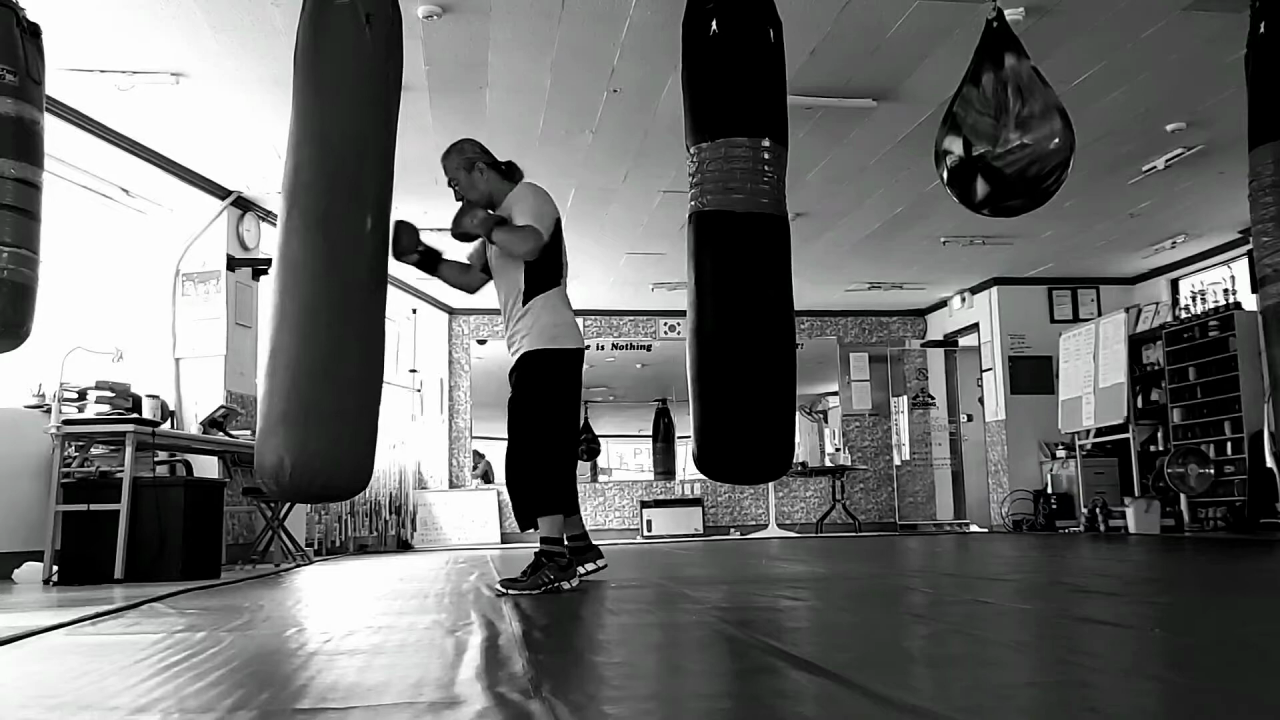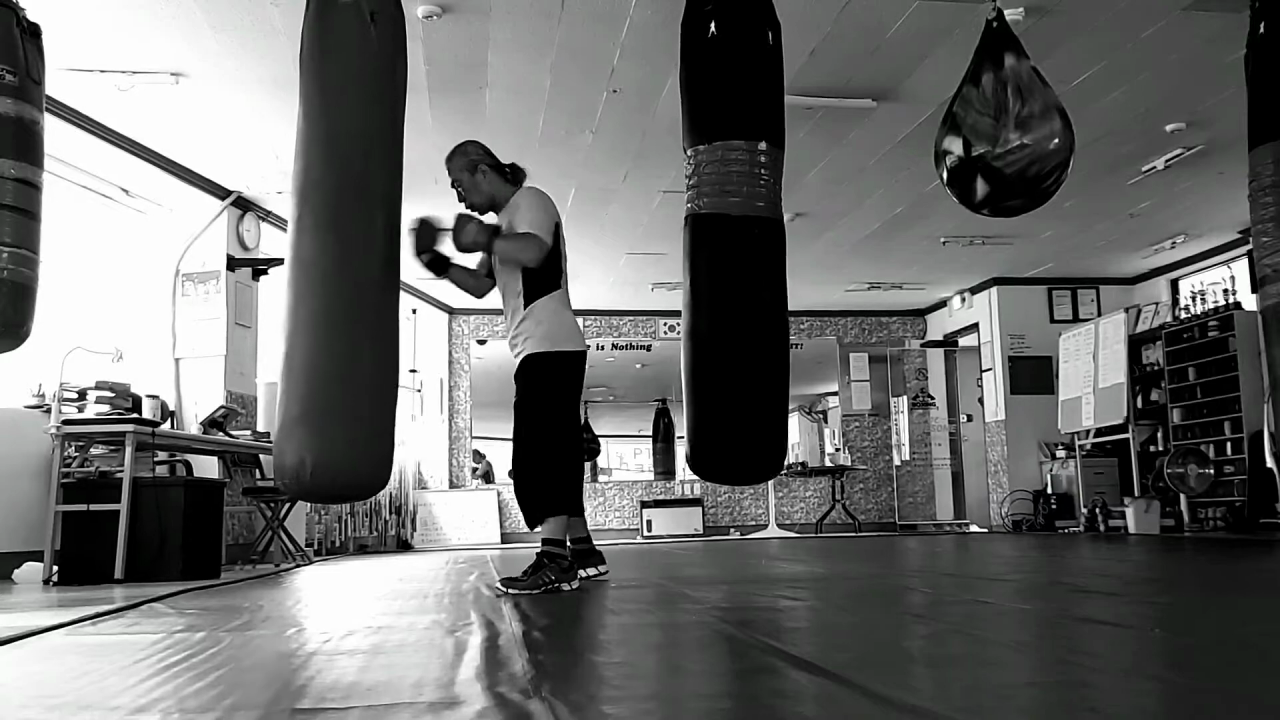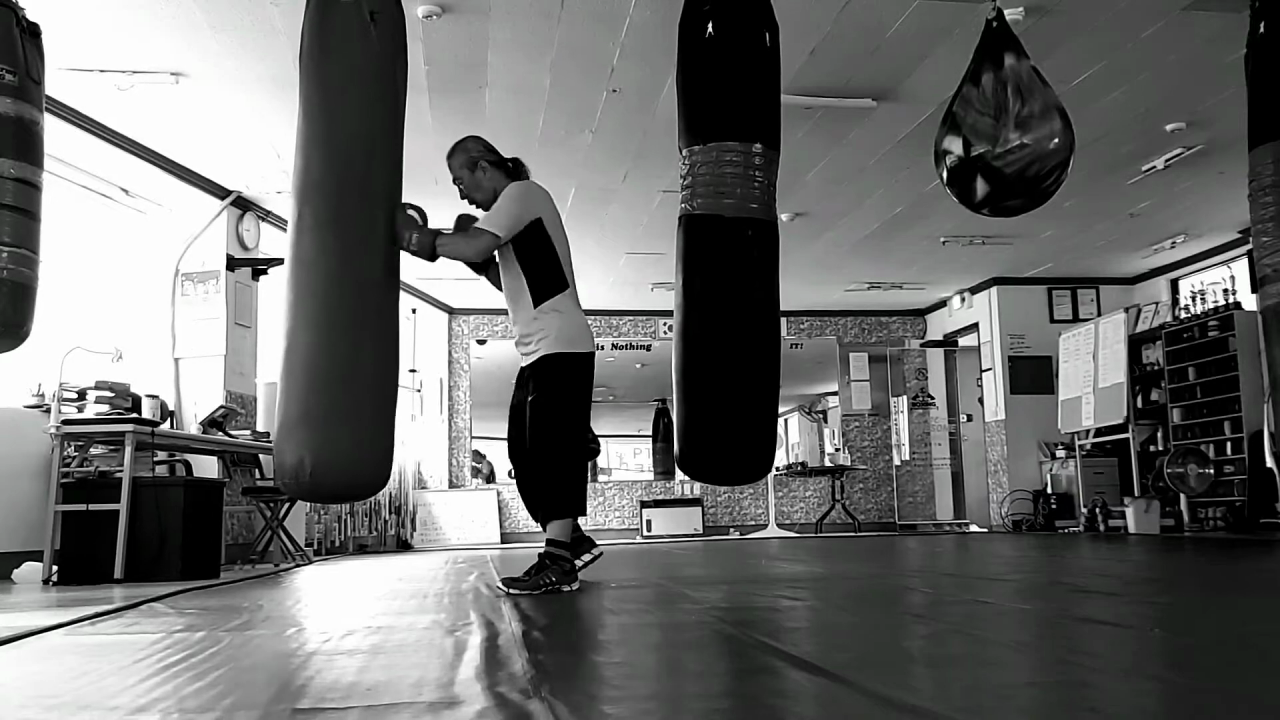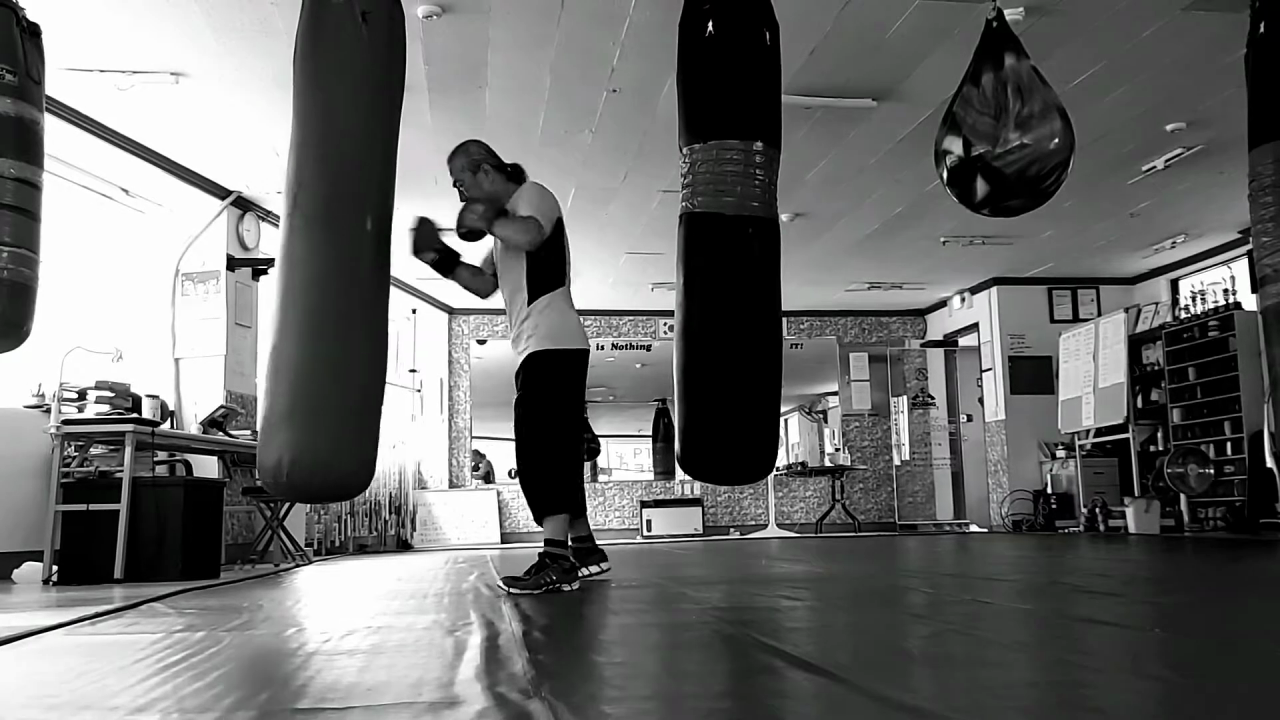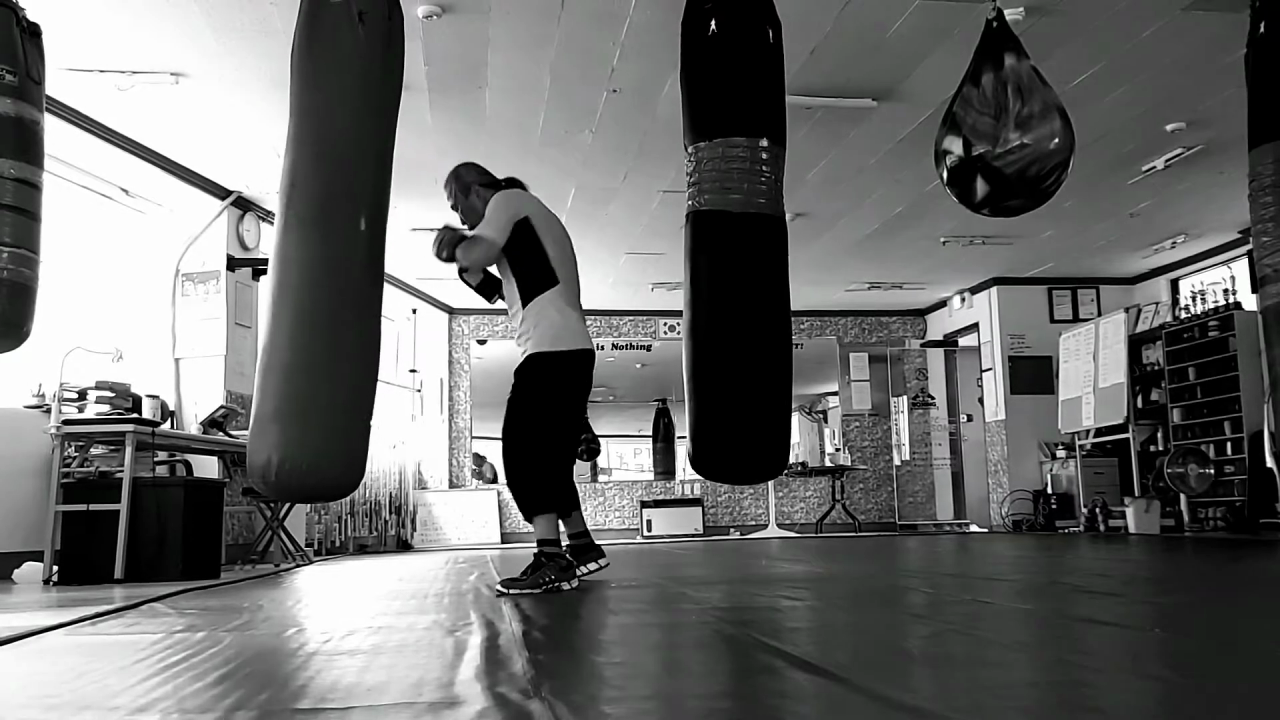
dt=0.5s
person 1, frame 1
left shoulder: (529, 196)
right shoulder: (499, 217)
left elbow: (528, 248)
right elbow: (469, 279)
left wrist: (485, 228)
right wrist: (423, 257)
left hip: (548, 345)
right hip: (536, 348)
left knee: (534, 449)
right knee: (546, 450)
left ankle: (552, 558)
right ankle: (576, 548)
person 1, frame 2
left shoulder: (528, 200)
right shoulder: (504, 218)
left elbow: (533, 254)
right elbow: (480, 285)
left wrist: (484, 237)
right wrist: (436, 260)
left hip: (550, 348)
right hip: (539, 351)
left knee: (540, 451)
right knee: (551, 452)
left ankle: (555, 560)
right ankle: (580, 551)
person 1, frame 3
left shoulder: (522, 193)
right shoulder: (512, 207)
left elbow: (476, 246)
right elbow: (511, 280)
left wrist: (429, 241)
right wrist: (458, 251)
left hip: (558, 348)
right hip: (541, 351)
left knee: (549, 449)
right knee: (529, 449)
left ankle: (556, 561)
right ankle: (572, 542)
person 1, frame 4
left shoulder: (532, 194)
right shoulder: (511, 213)
left elbow: (531, 236)
right elbow: (483, 285)
left wrist: (488, 223)
right wrist: (442, 259)
left hip: (554, 346)
right hip: (540, 350)
left knee: (544, 449)
right knee: (549, 451)
left ankle: (557, 560)
right ankle: (581, 549)
person 1, frame 5
left shoulder: (507, 200)
right shoulder: (532, 217)
left elbow: (475, 258)
left wrist: (455, 246)
right wrist: (489, 285)
left hip: (551, 350)
right hip: (566, 350)
left knee: (526, 447)
right knee: (550, 452)
left ankle: (552, 559)
right ankle: (582, 547)
